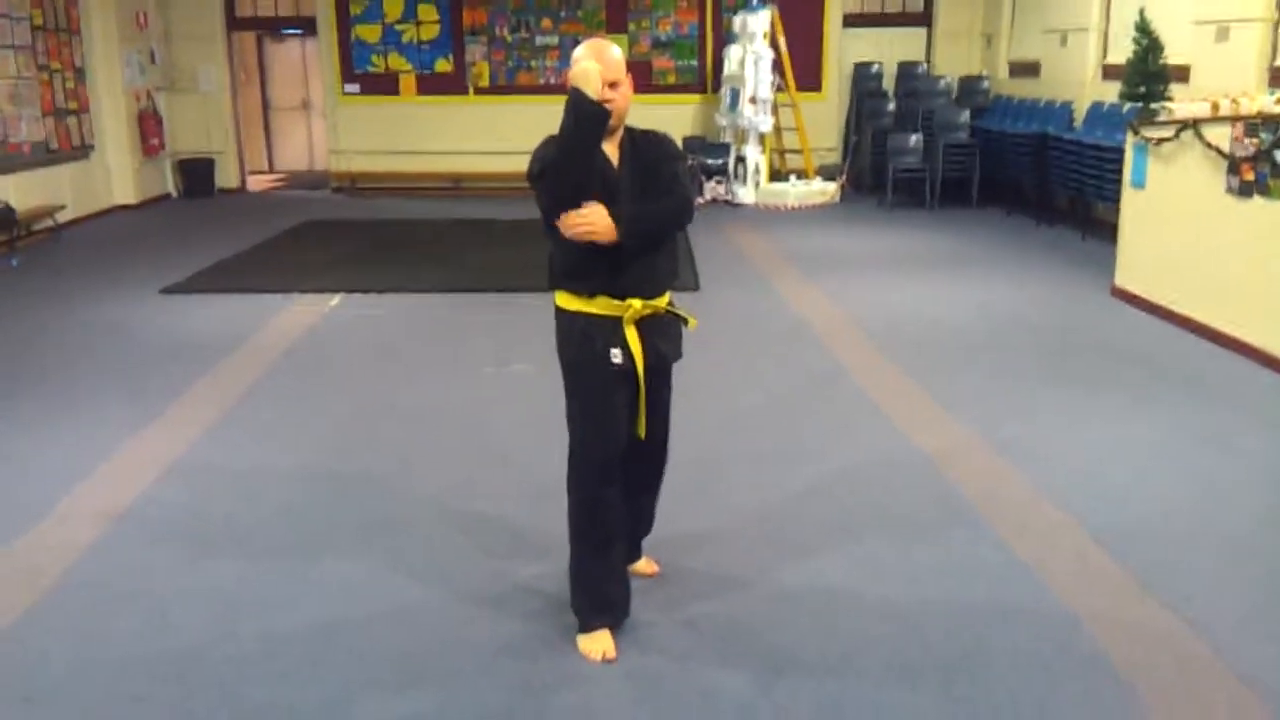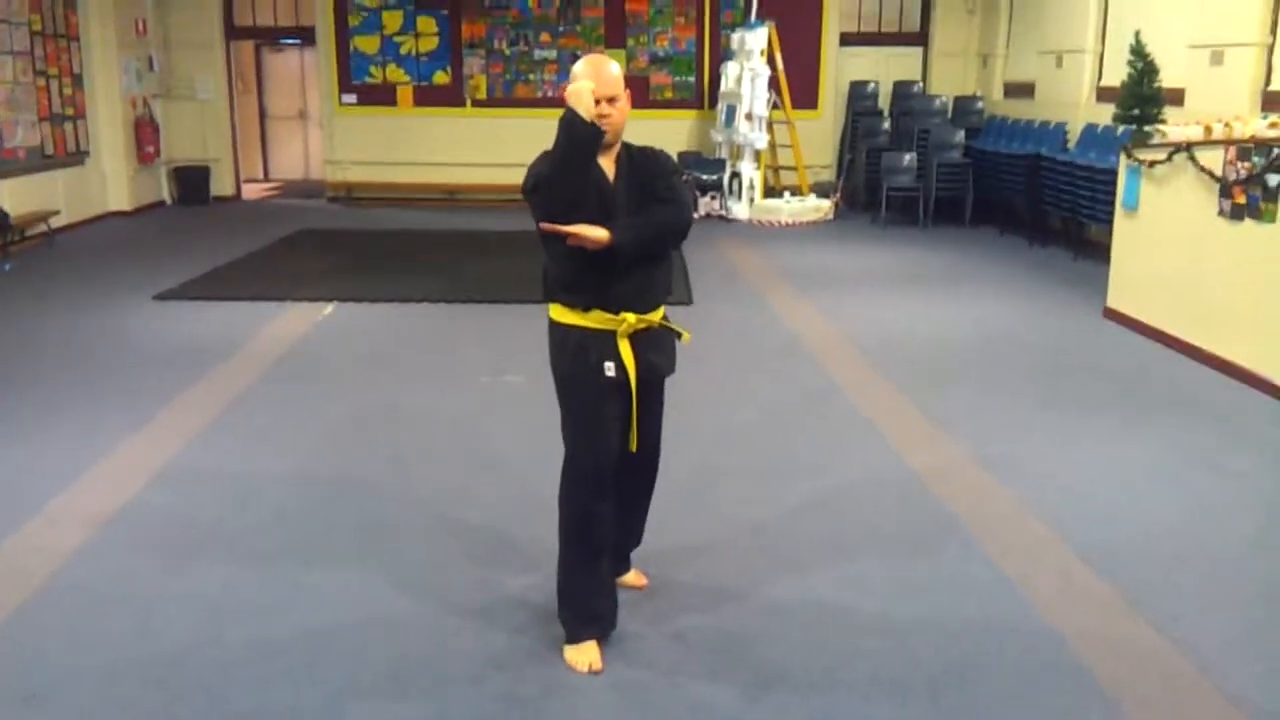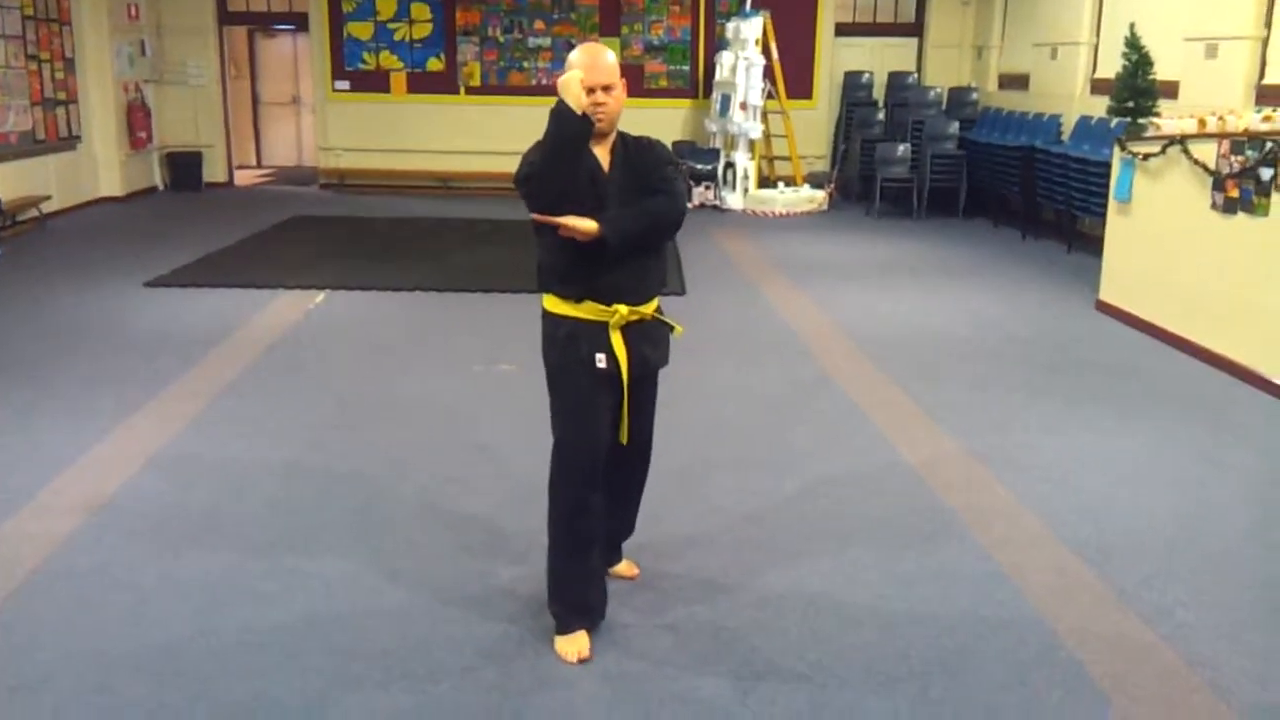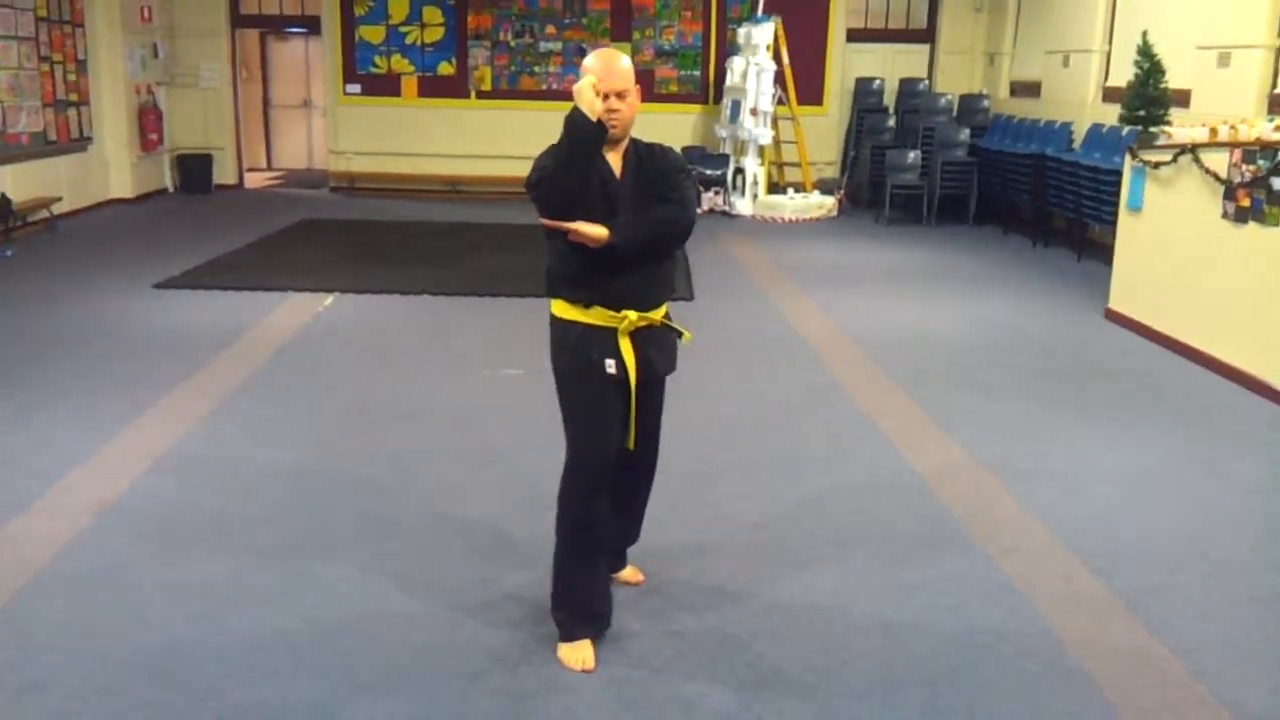
dt=0.3s
person 1, frame 1
left shoulder: (657, 150)
right shoulder: (556, 153)
left elbow: (678, 208)
right elbow: (566, 188)
left wrist: (618, 226)
right wrist: (582, 106)
left hip: (652, 323)
right hip: (590, 328)
left knee: (646, 447)
right knee: (597, 457)
left ankle: (626, 546)
right ankle: (596, 609)
person 1, frame 2
left shoulder: (653, 166)
right shoulder: (553, 167)
left elbow: (676, 221)
right elbow: (557, 200)
left wrist: (610, 238)
right wrist: (577, 124)
left hip: (645, 337)
right hip: (583, 341)
left knee: (637, 460)
right knee: (589, 469)
left ankle: (614, 559)
right ankle: (583, 620)
person 1, frame 3
left shoulder: (650, 156)
right shoulder: (549, 155)
left elbow: (669, 213)
right elbow: (544, 195)
left wrist: (600, 229)
right wrist: (567, 114)
left hip: (639, 328)
right hip: (575, 331)
left knee: (629, 450)
right knee: (579, 459)
left ankle: (606, 548)
right ankle: (573, 610)
person 1, frame 4
left shoulder: (662, 164)
right shoulder: (562, 160)
left elbow: (678, 221)
right elbow: (555, 198)
left wrist: (610, 235)
right wrist: (583, 122)
left hip: (646, 334)
right hip: (584, 335)
left knee: (635, 456)
right knee: (590, 463)
left ankle: (610, 554)
right ankle: (578, 617)
